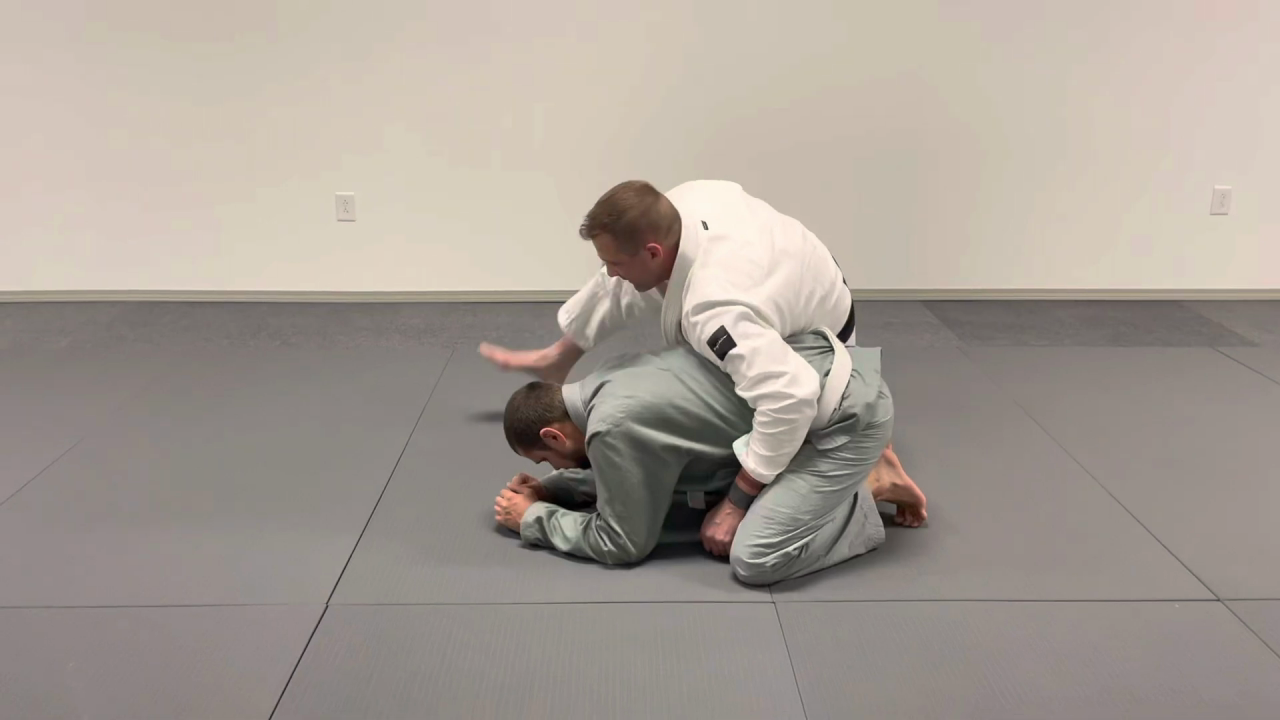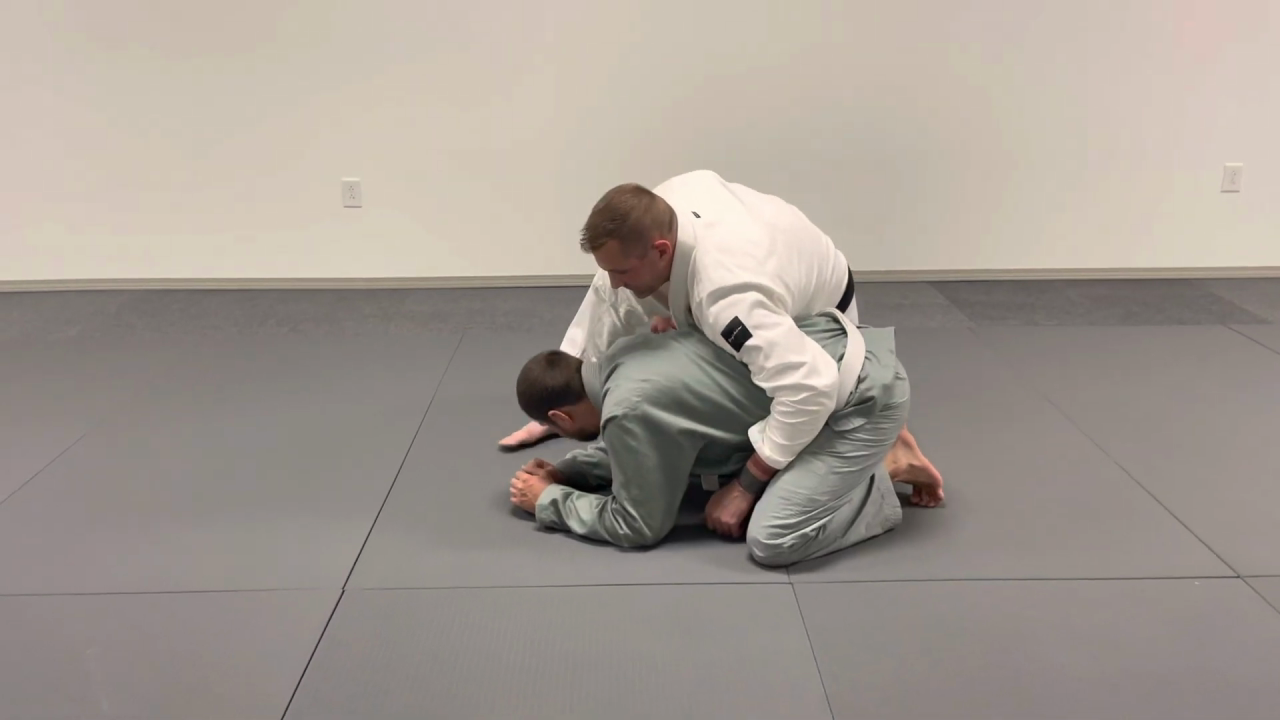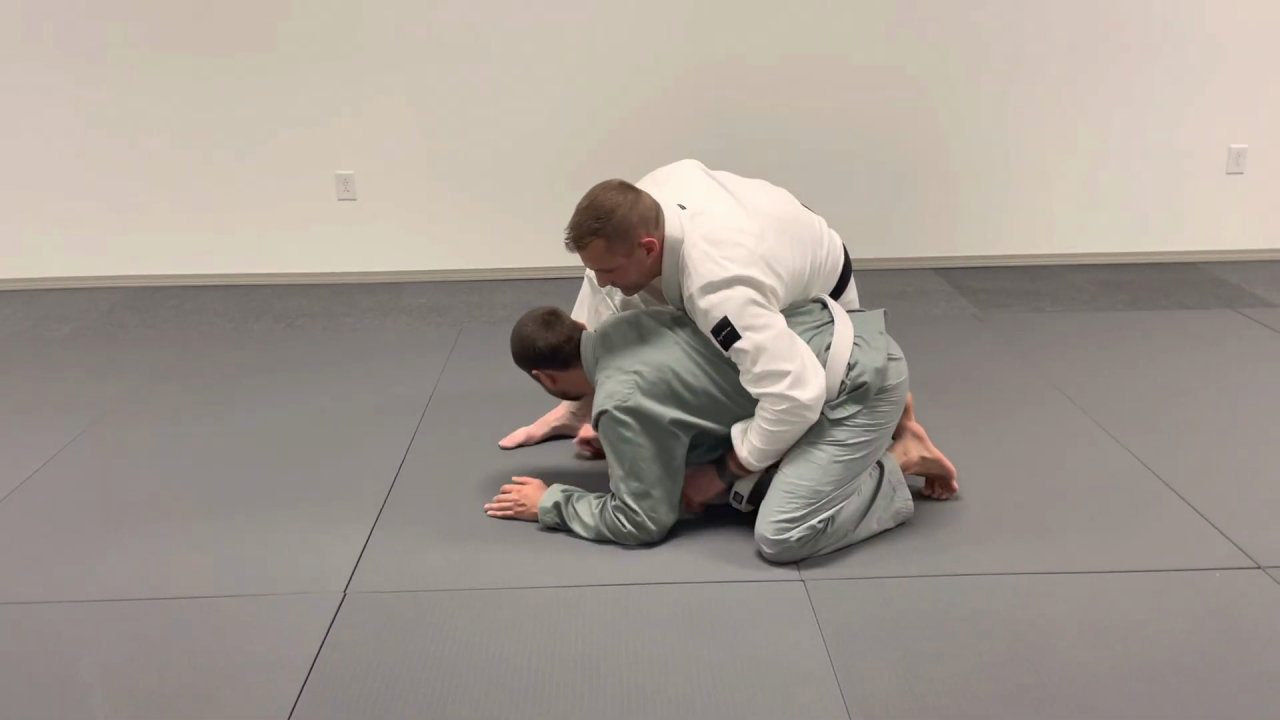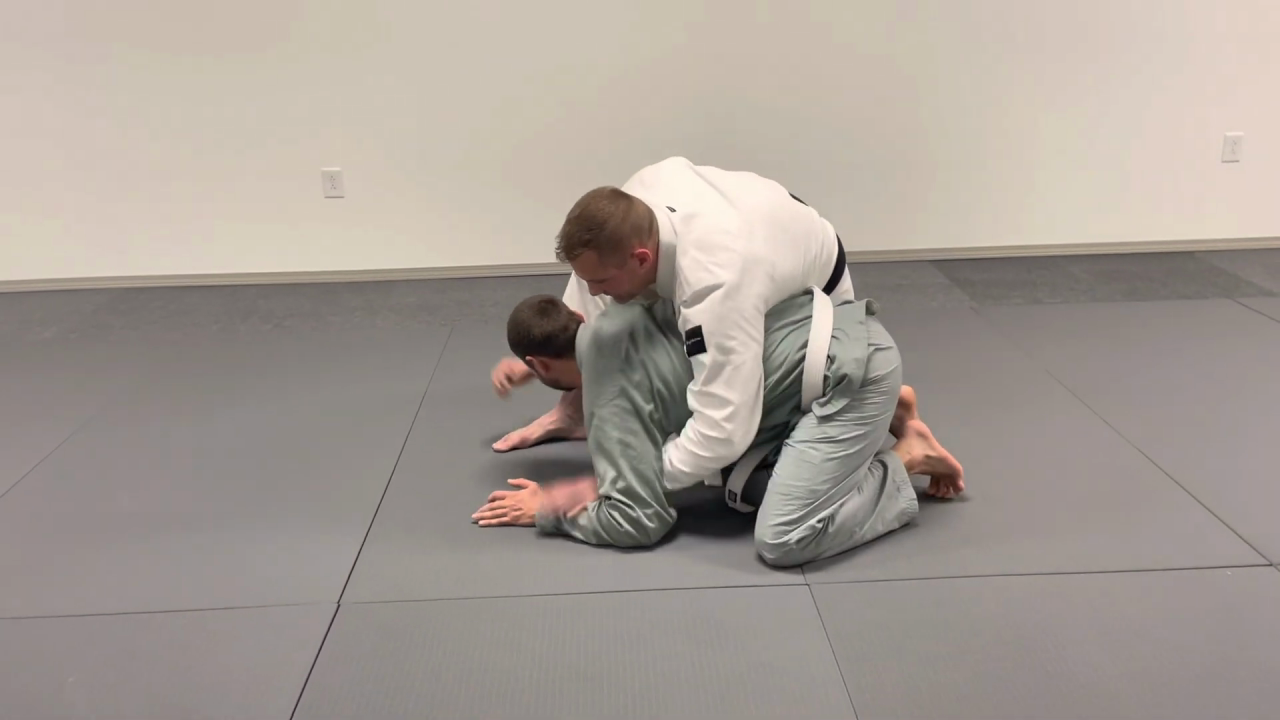
dt=0.5s
person 1, frame 1
left shoulder: (612, 426)
right shoulder: (605, 381)
left elbow: (622, 543)
right elbow: (619, 471)
left wrist: (532, 519)
right wrist: (550, 488)
left hip: (850, 410)
right hip: (824, 372)
left knee: (756, 561)
left ankle: (870, 489)
right ankle: (859, 466)
person 1, frame 2
left shoulder: (628, 408)
right shoulder: (622, 359)
left elbow: (639, 526)
left wrist: (548, 501)
right wrist: (564, 471)
left hip: (865, 392)
right hip: (840, 354)
left knee: (772, 542)
left ankle: (888, 468)
right ankle: (876, 447)
person 1, frame 3
left shoulder: (621, 400)
right shoulder: (619, 328)
left elbow: (642, 520)
left wrist: (548, 503)
right wrist: (616, 443)
left hip: (861, 377)
right hip: (840, 340)
left knee: (781, 538)
right knee: (749, 483)
left ankle: (898, 462)
right ankle: (881, 429)
person 1, frame 4
left shoulder: (608, 398)
right shoulder: (616, 319)
left elbow: (639, 520)
left wrist: (546, 512)
left hip: (849, 370)
right hip: (840, 333)
left knee: (782, 542)
right knee: (746, 487)
left ankle: (905, 459)
right ankle: (882, 414)
person 2, frame 1
left shoulder: (713, 313)
right shoulder: (685, 201)
left elbow: (790, 397)
left wrist: (737, 503)
right knee: (617, 286)
right ankle: (557, 361)
person 2, frame 2
left shoulder: (726, 298)
right shoulder: (667, 200)
left elbow: (810, 386)
right wrist: (672, 313)
left hip: (813, 318)
right knee: (613, 298)
person 2, frame 3
left shoulder: (722, 290)
right shoulder: (651, 194)
left elbow: (796, 397)
left hip: (813, 301)
right knee: (615, 292)
right ankle: (580, 408)
person 2, frame 4
left shoulder: (714, 288)
right shoulder: (641, 192)
left elbow: (723, 432)
right elbow: (593, 285)
left hip: (808, 292)
right ankle: (574, 413)
